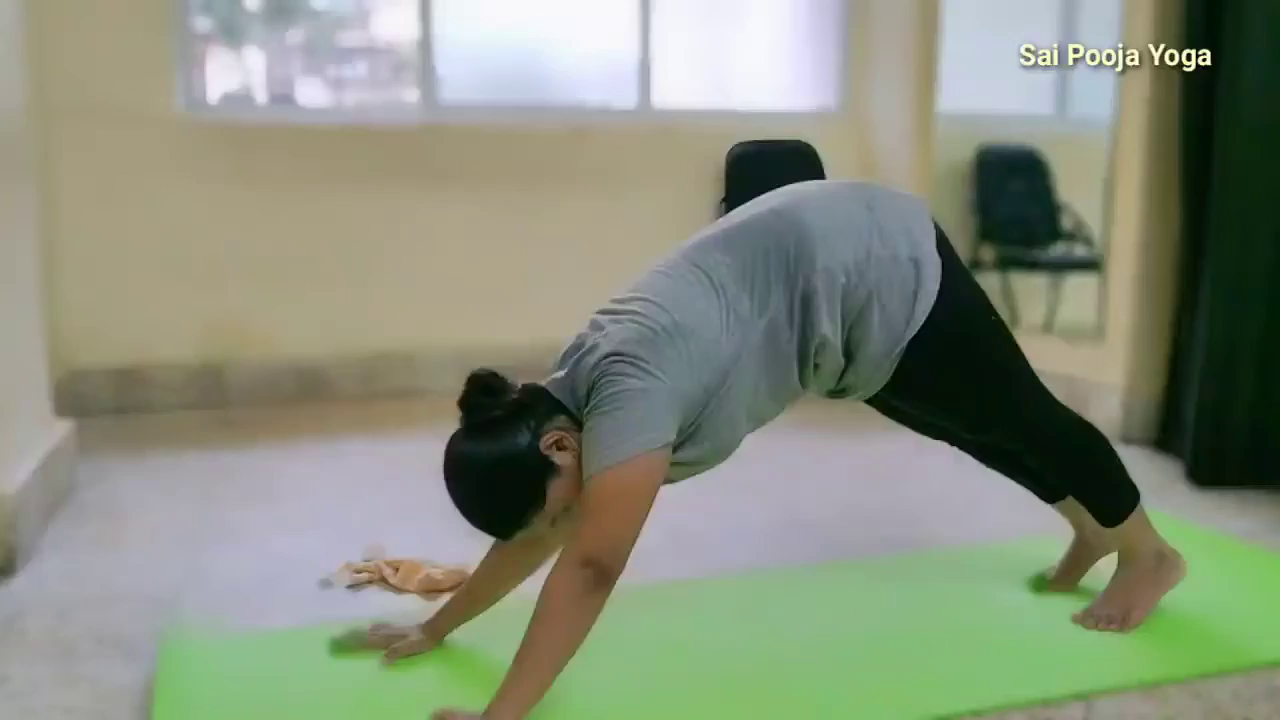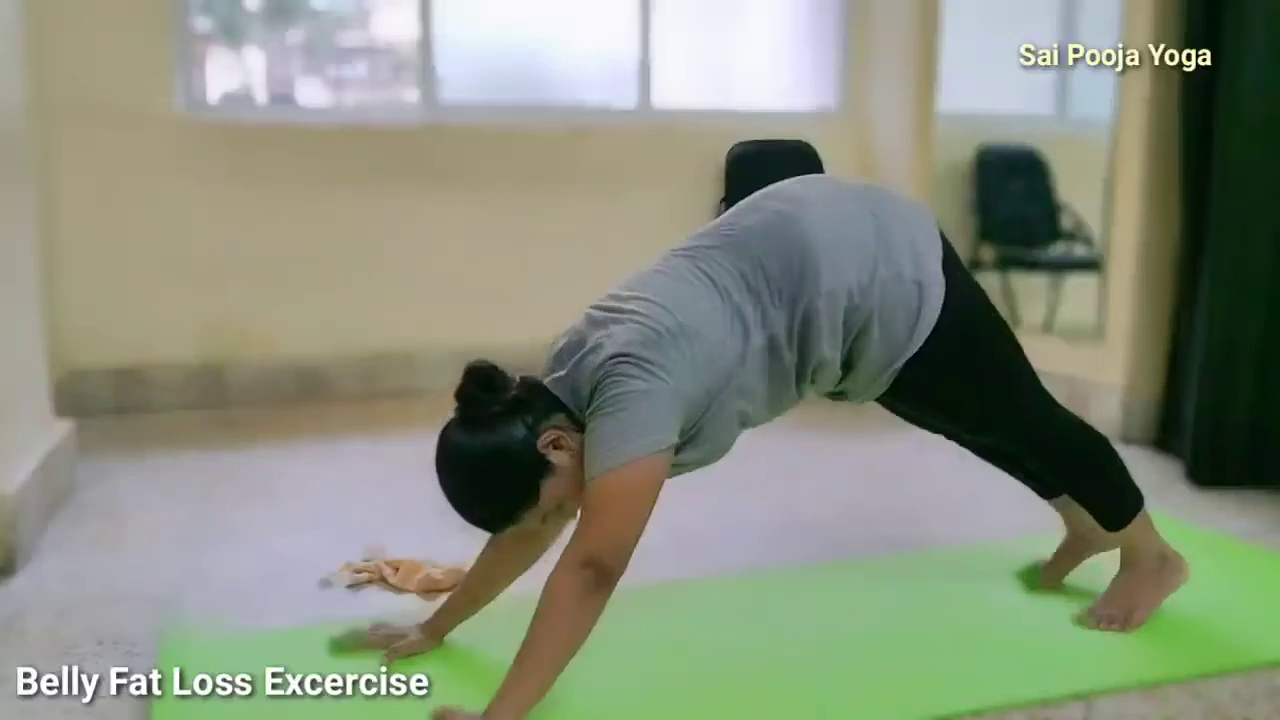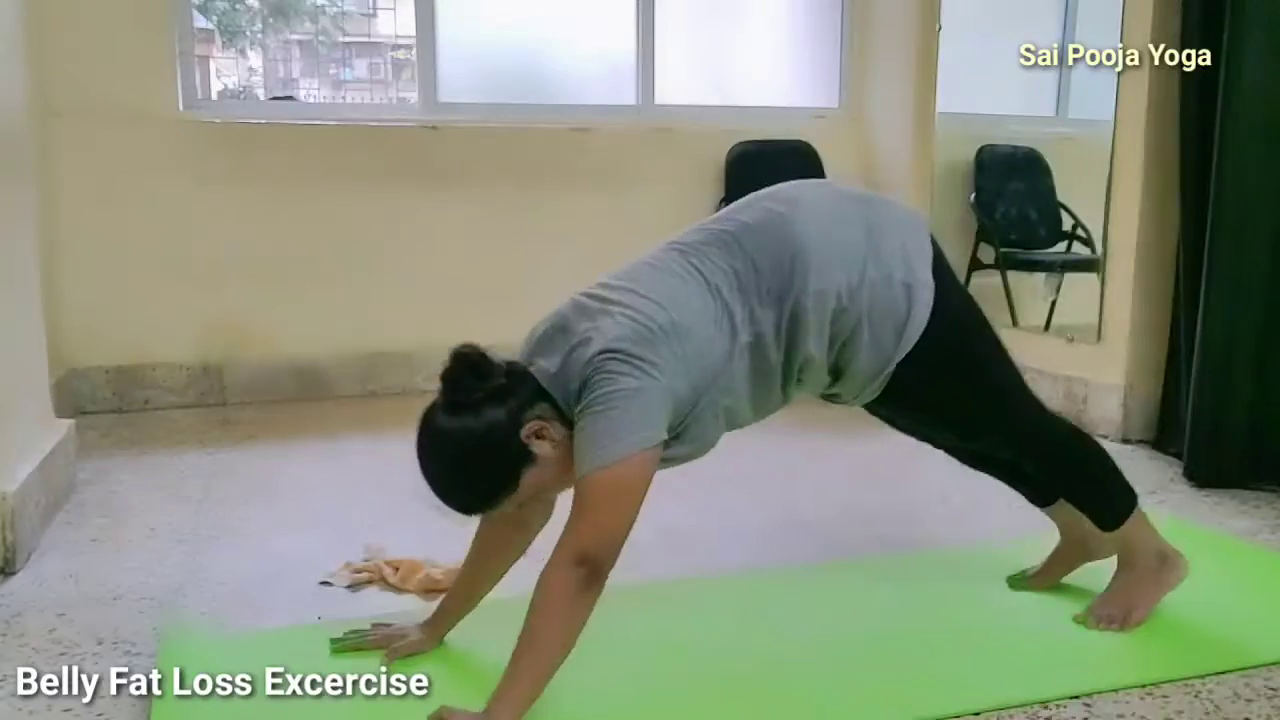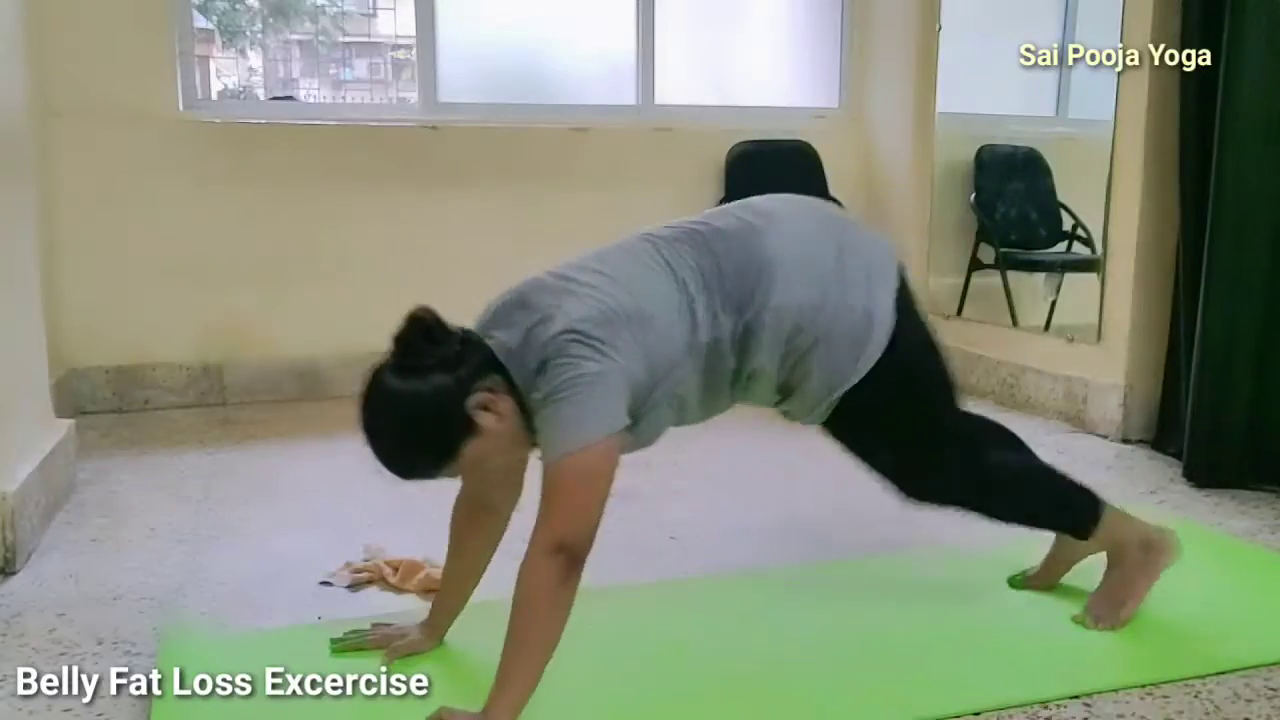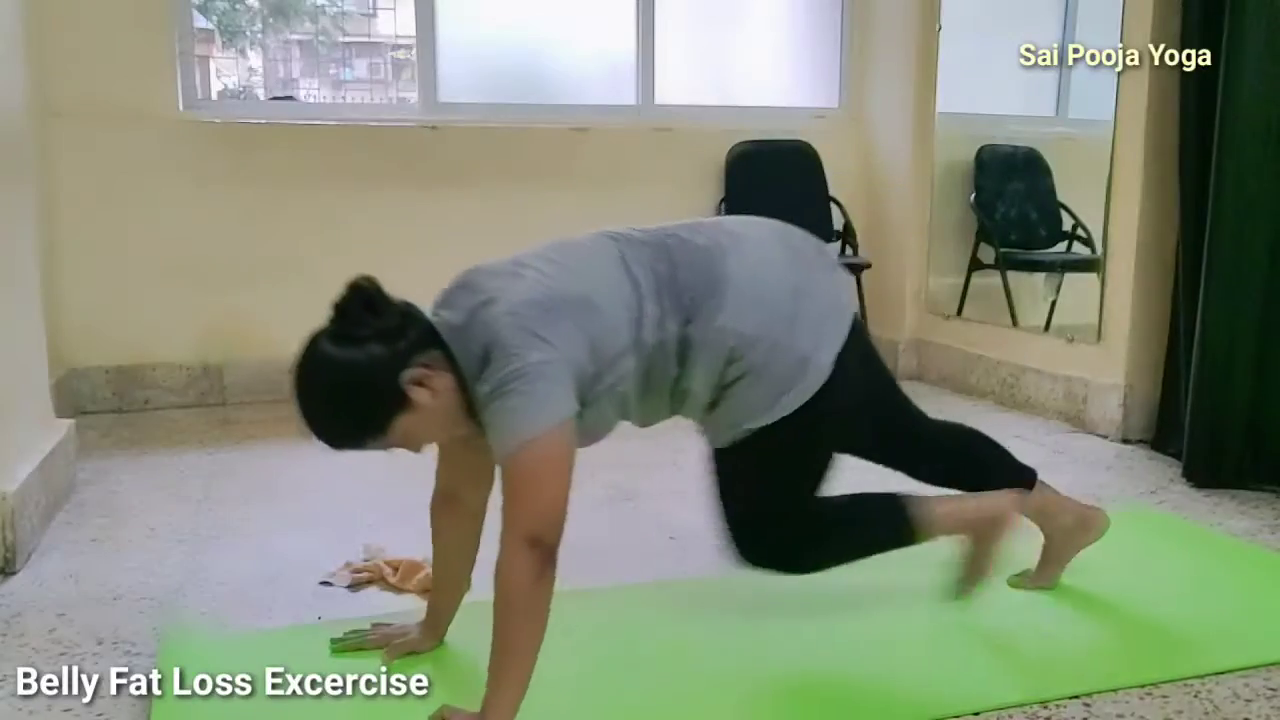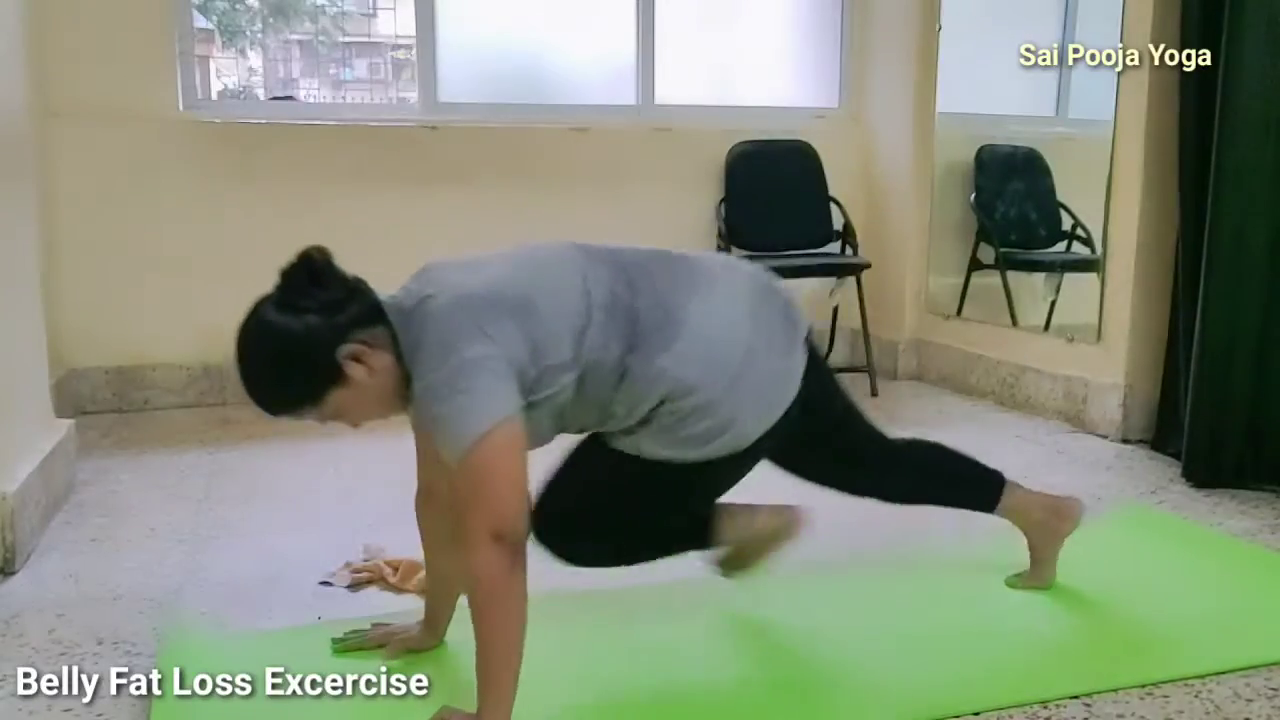
dt=0.2s
person 1, frame 1
left shoulder: (628, 396)
right shoulder: (562, 404)
left elbow: (589, 568)
right elbow: (538, 535)
right wrist: (436, 627)
left hip: (881, 269)
right hip: (823, 250)
left knee: (1019, 415)
right knee: (966, 423)
left ankle: (1149, 555)
right ankle: (1095, 527)
person 1, frame 2
left shoulder: (628, 394)
right shoulder: (555, 393)
left elbow: (590, 569)
right elbow: (530, 532)
right wrist: (434, 627)
left hip: (879, 274)
right hip: (814, 238)
left knee: (1020, 417)
right knee: (968, 418)
left ankle: (1152, 557)
right ankle: (1086, 525)
person 1, frame 3
left shoulder: (615, 387)
right shoulder: (534, 379)
left elbow: (583, 561)
right elbow: (514, 518)
right wrist: (434, 626)
left hip: (867, 280)
right hip: (815, 245)
left knee: (1006, 422)
right knee: (966, 428)
left ankle: (1150, 554)
right ankle: (1081, 533)
person 1, frame 4
left shoulder: (571, 375)
right shoulder: (493, 356)
left elbow: (559, 551)
right elbow: (485, 503)
right wrist: (431, 625)
left hip: (826, 301)
right hip: (791, 255)
left knee: (932, 473)
right knee: (932, 430)
left ankle: (1134, 538)
right ankle: (1078, 533)
person 1, frame 5
left shoulder: (515, 366)
right shoulder: (450, 336)
left elbow: (530, 545)
right elbow: (459, 493)
right wrist: (433, 625)
left hip: (773, 336)
right hip: (778, 284)
left knee: (768, 537)
right knee: (901, 436)
left ankle: (978, 512)
right ankle: (1066, 514)
person 1, frame 6
left shoulder: (452, 363)
right shoulder: (418, 317)
left elbow: (494, 543)
right elbow: (442, 493)
right wrist: (431, 624)
left hip: (716, 386)
right hip: (742, 320)
left knee: (568, 528)
right knee: (867, 460)
left ankle: (741, 524)
right ankle: (1043, 511)
